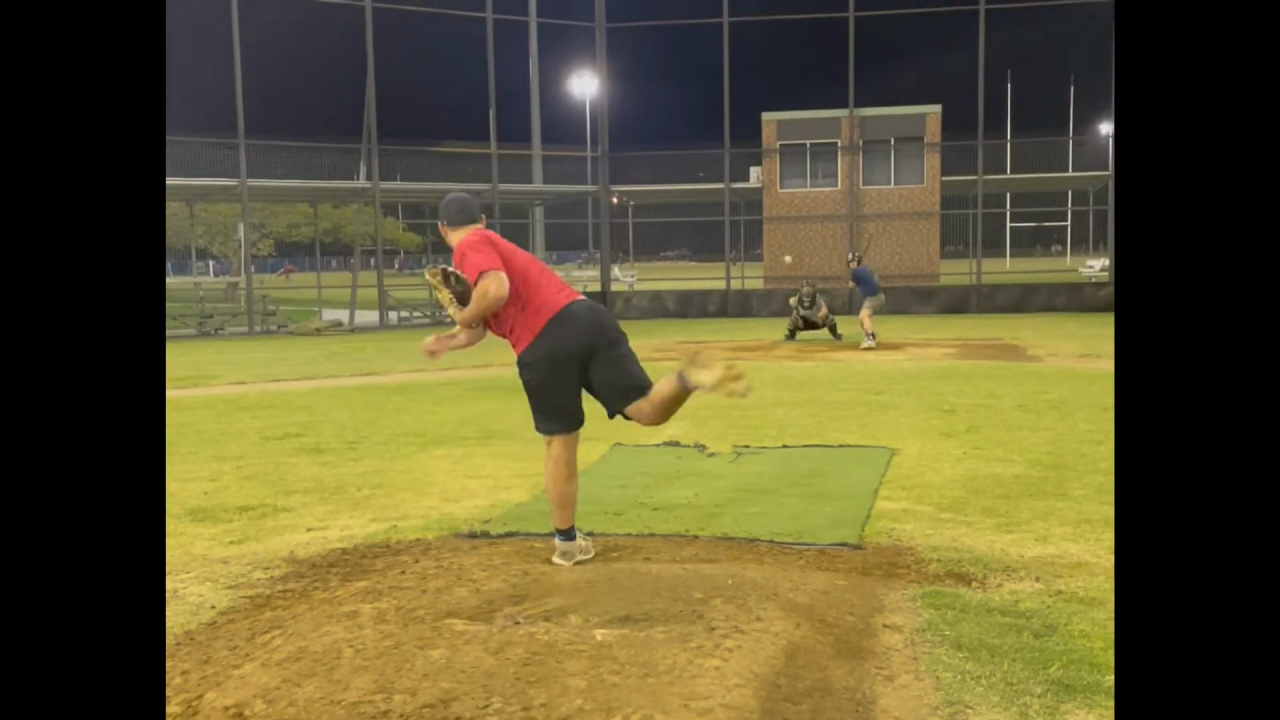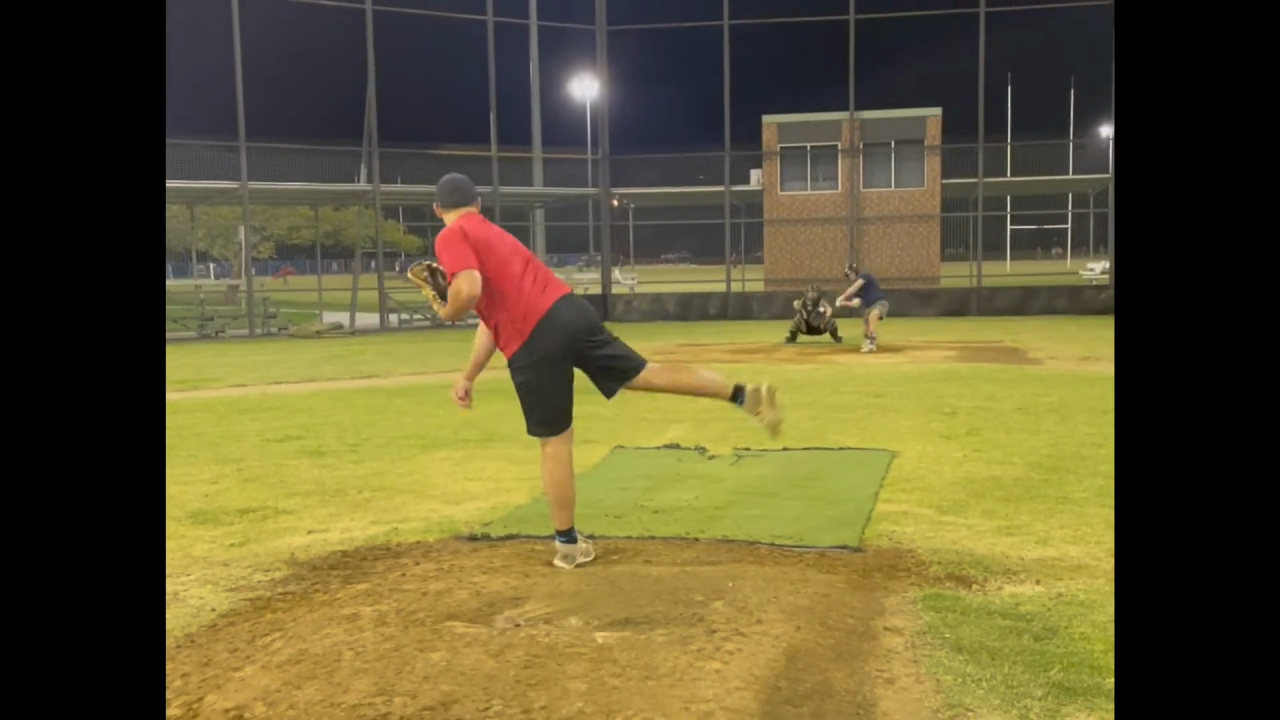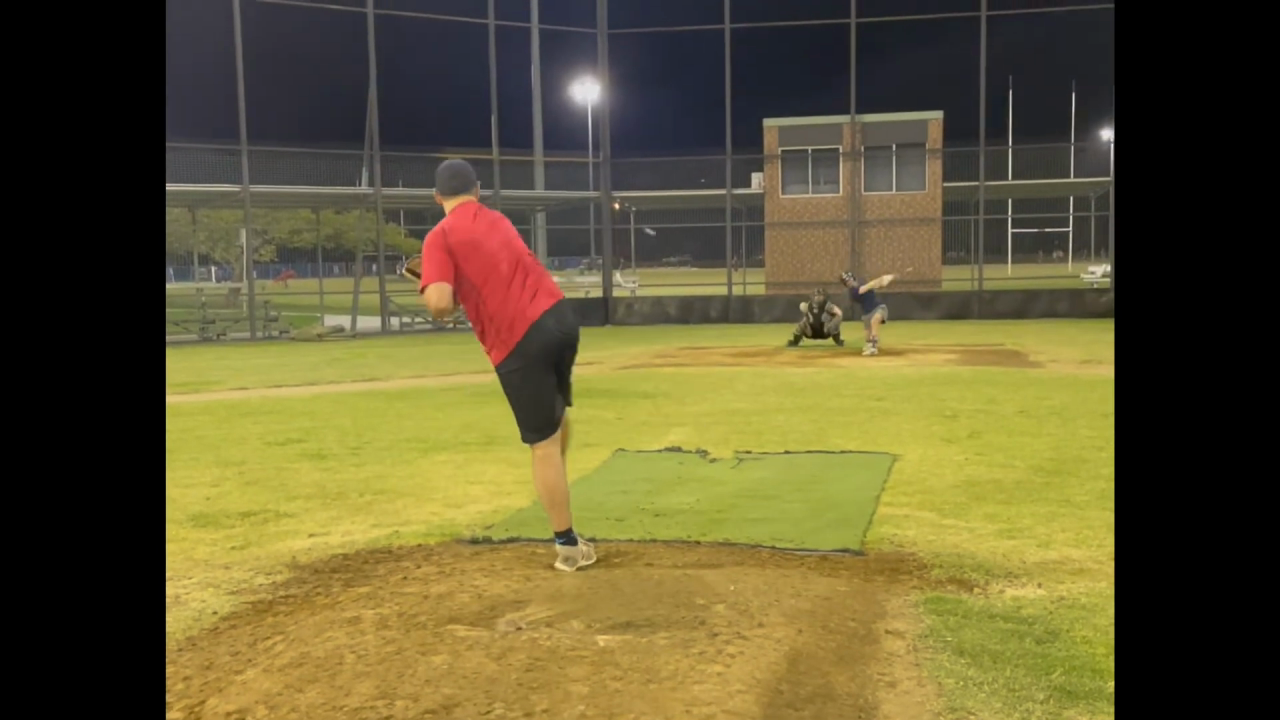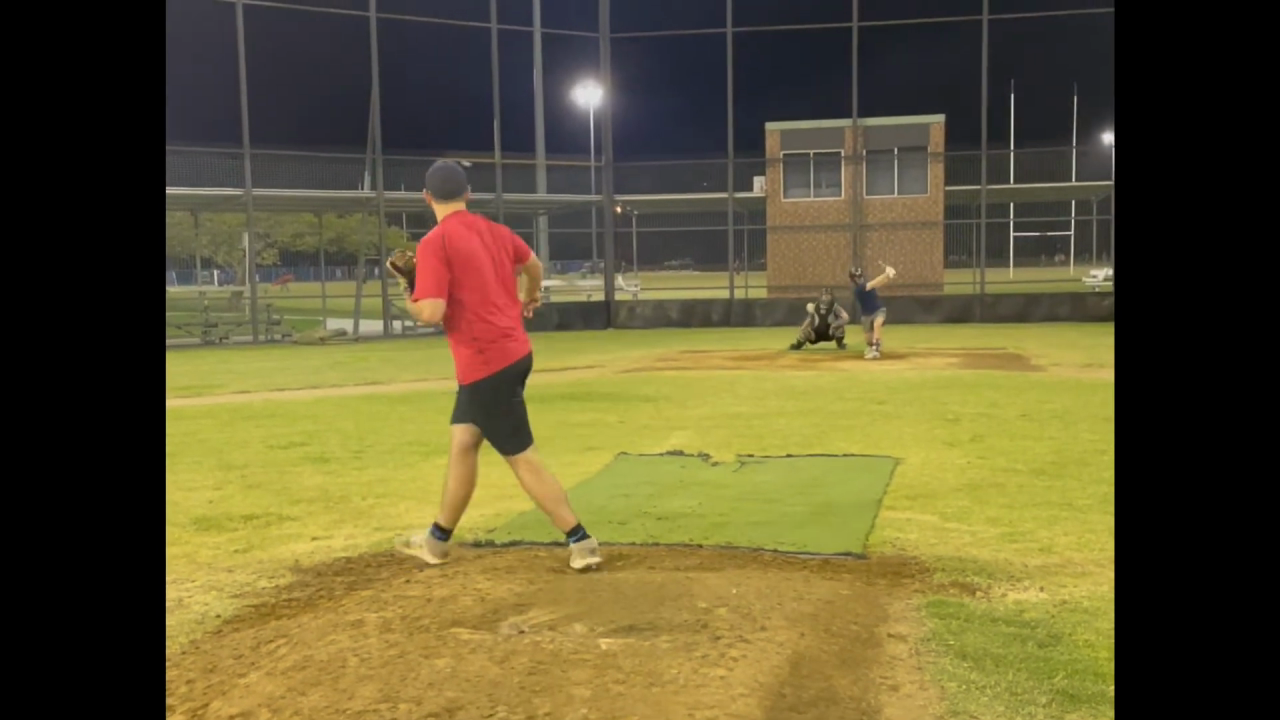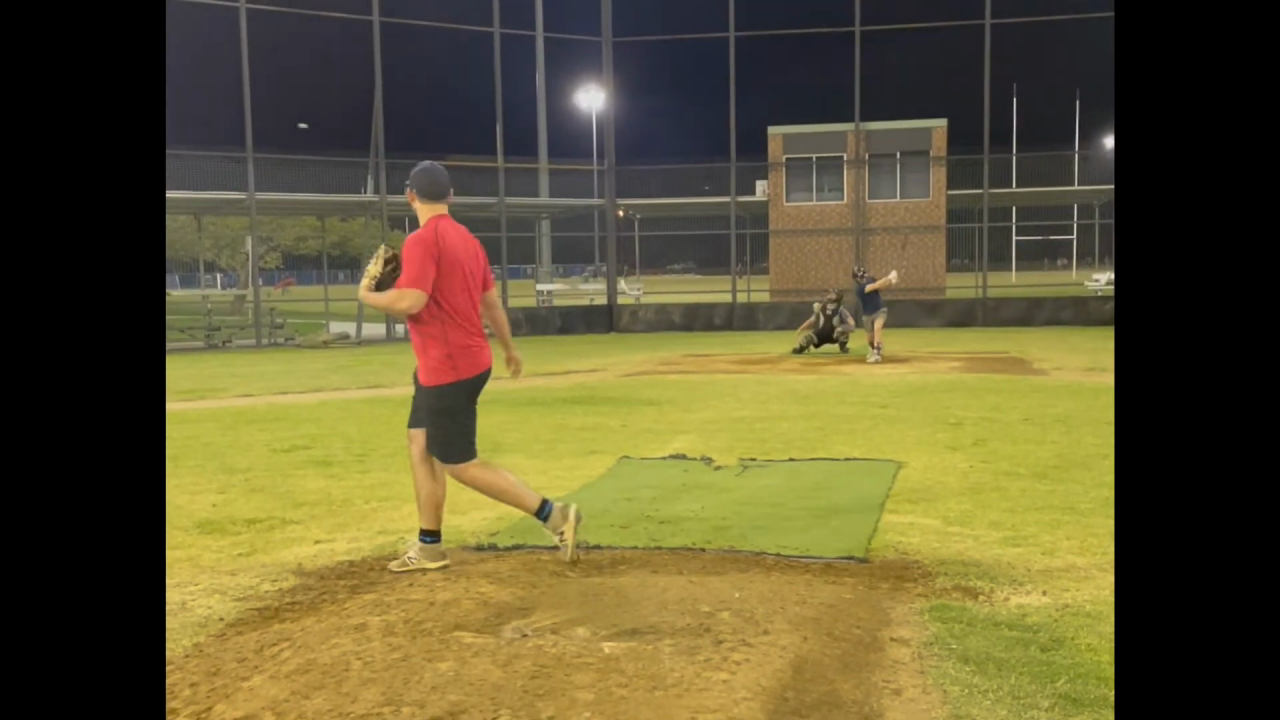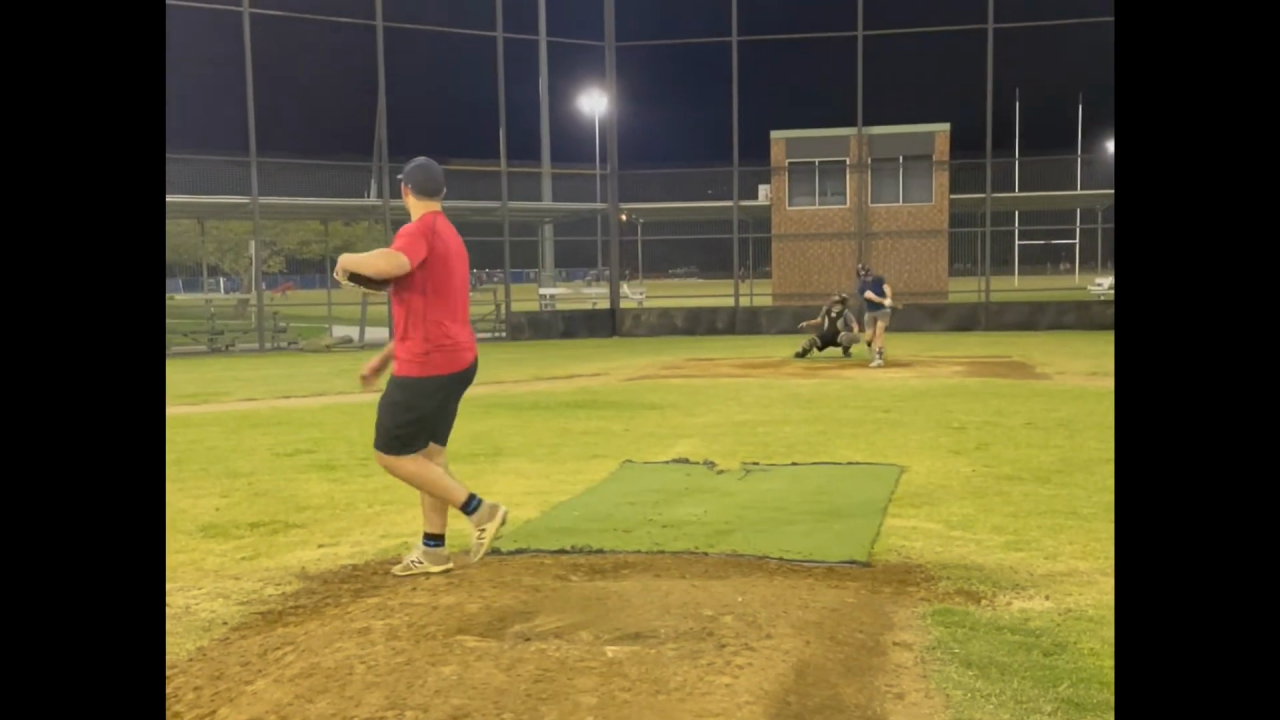
dt=0.2s
person 1, frame 1
left shoulder: (471, 248)
right shoulder: (494, 244)
left elbow: (497, 291)
right elbow: (478, 322)
left wrist: (467, 317)
right wrist: (445, 342)
left hip: (544, 343)
right hip: (583, 318)
left knee: (561, 443)
right knee: (650, 410)
left ankle: (567, 541)
right ankle: (690, 377)
person 1, frame 2
left shoulder: (450, 236)
right shoulder: (490, 232)
left elbow: (469, 290)
left wrist: (448, 312)
right wrist: (468, 374)
left hip: (532, 346)
right hip: (568, 312)
left knee: (554, 442)
right knee: (650, 376)
left ankle: (567, 543)
right ankle: (745, 394)
person 1, frame 3
left shoulder: (439, 237)
right shoulder: (497, 220)
left elbow: (440, 303)
left wrist: (431, 292)
left hip: (516, 344)
right hip: (557, 318)
left knee: (540, 444)
right knee: (554, 411)
left ankle: (571, 546)
right ankle: (553, 481)
person 1, frame 4
left shoulder: (434, 243)
right shoulder: (494, 230)
left elbow: (431, 313)
right elbow: (533, 265)
left wrist: (410, 303)
right wrist: (531, 294)
left hip: (486, 365)
right hip: (513, 352)
left knee: (520, 457)
right knee: (462, 441)
left ankle: (583, 543)
right ankle: (438, 540)
person 1, frame 5
left shoulder: (422, 242)
right shoulder: (467, 240)
left elbow: (411, 303)
right elbow: (492, 302)
left wrist: (370, 296)
right wrist: (509, 348)
left hip: (448, 370)
right hip: (462, 364)
left knee: (463, 465)
right knee: (420, 445)
left ankle: (554, 513)
right ankle: (429, 546)
person 1, frame 6
left shoulder: (419, 231)
right shoulder: (449, 236)
left elbow: (395, 265)
left wrist: (351, 260)
right wrist: (384, 357)
left hip: (427, 366)
right hip: (458, 361)
left knee: (393, 454)
right knee: (426, 452)
left ankle: (479, 510)
right ankle: (433, 549)
